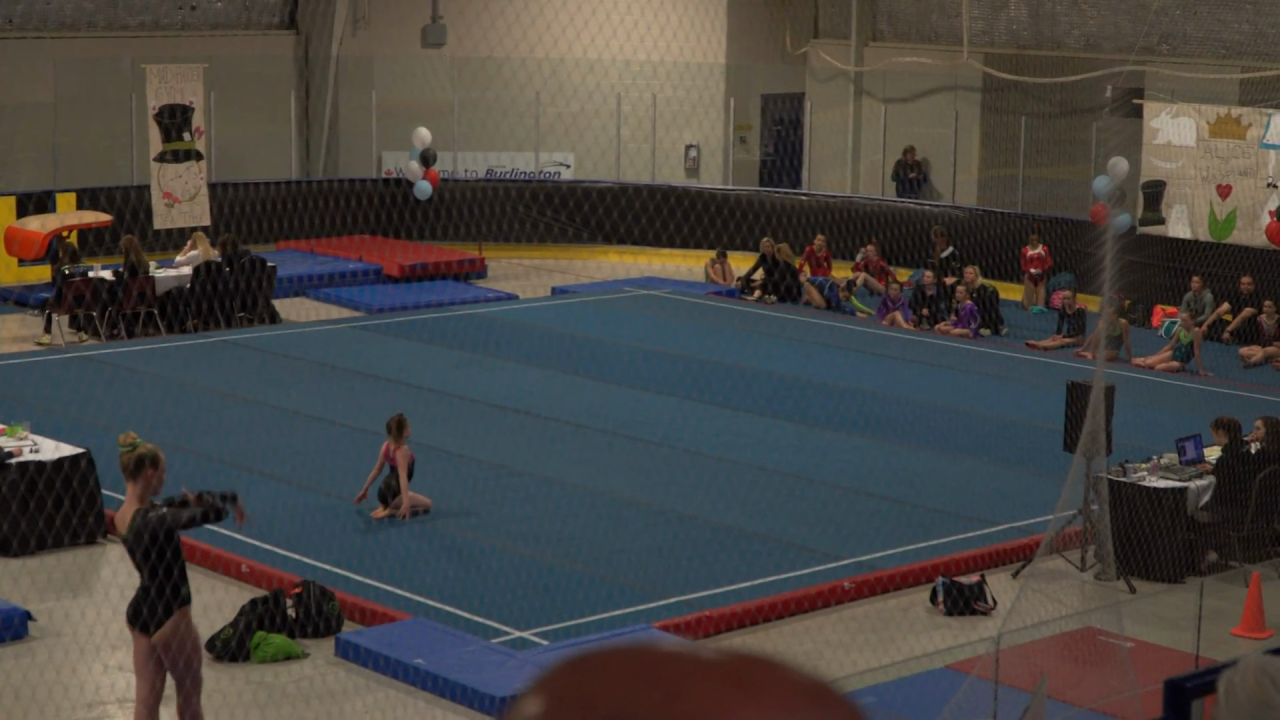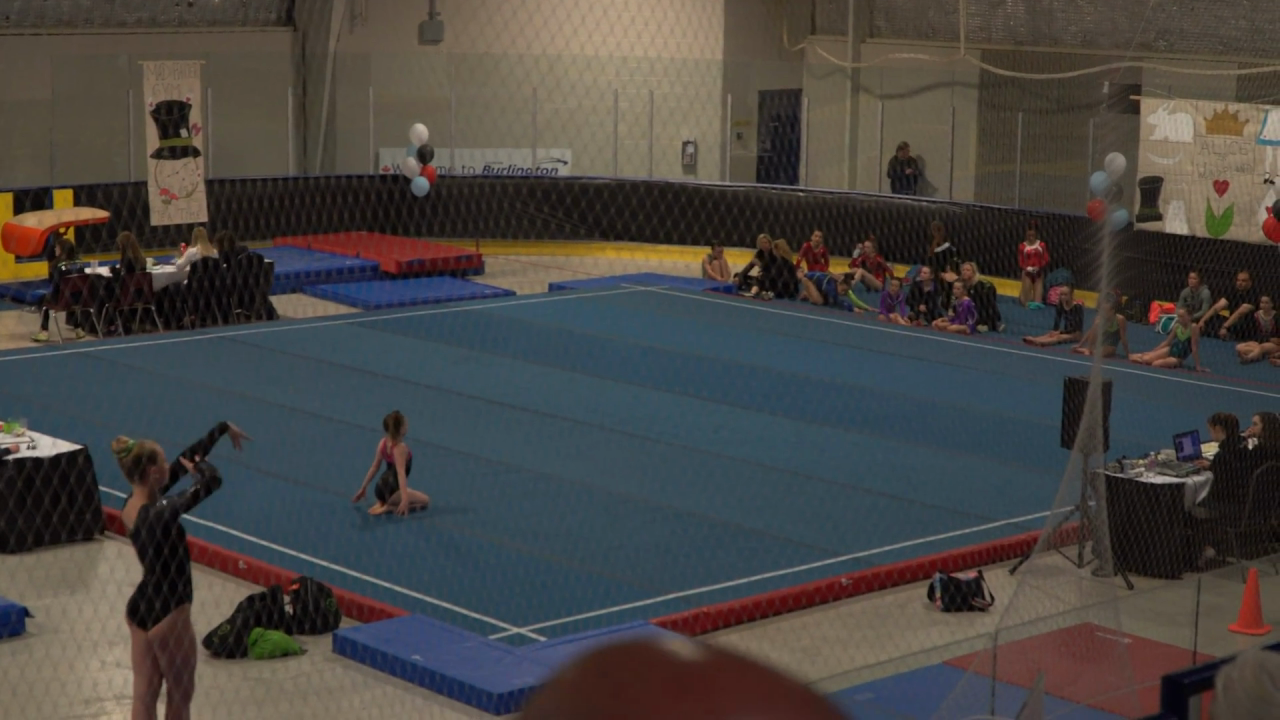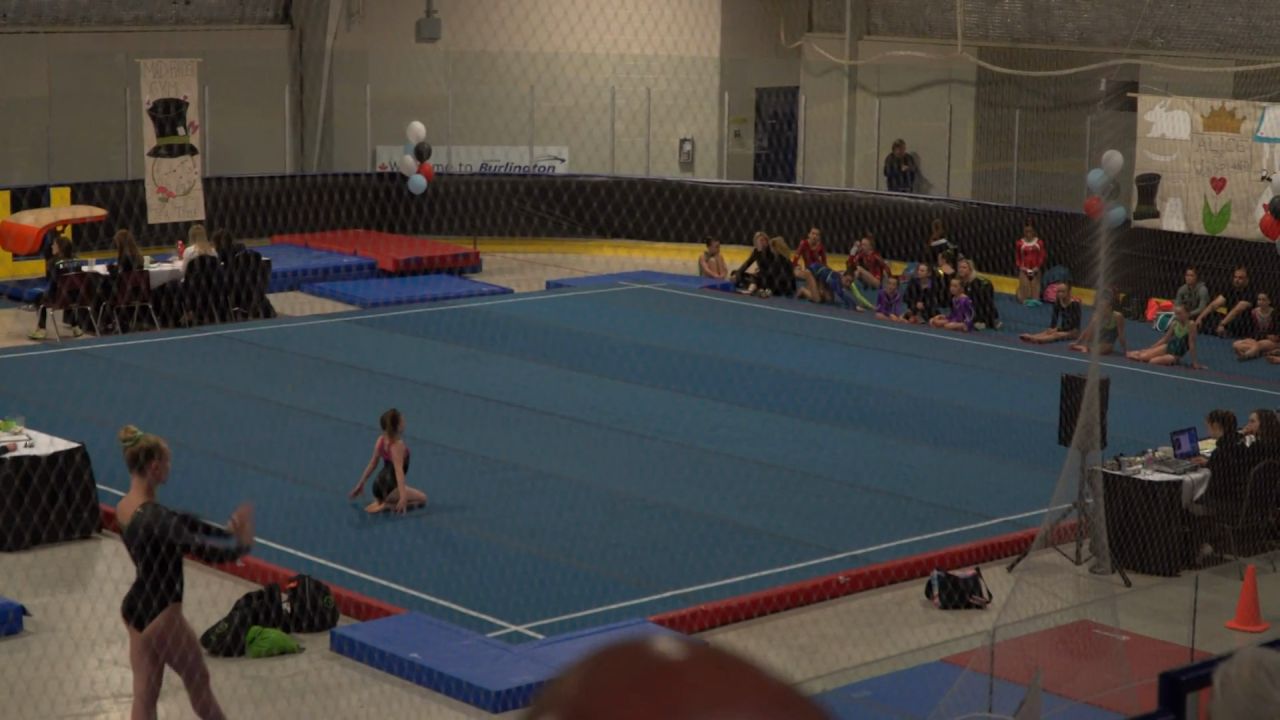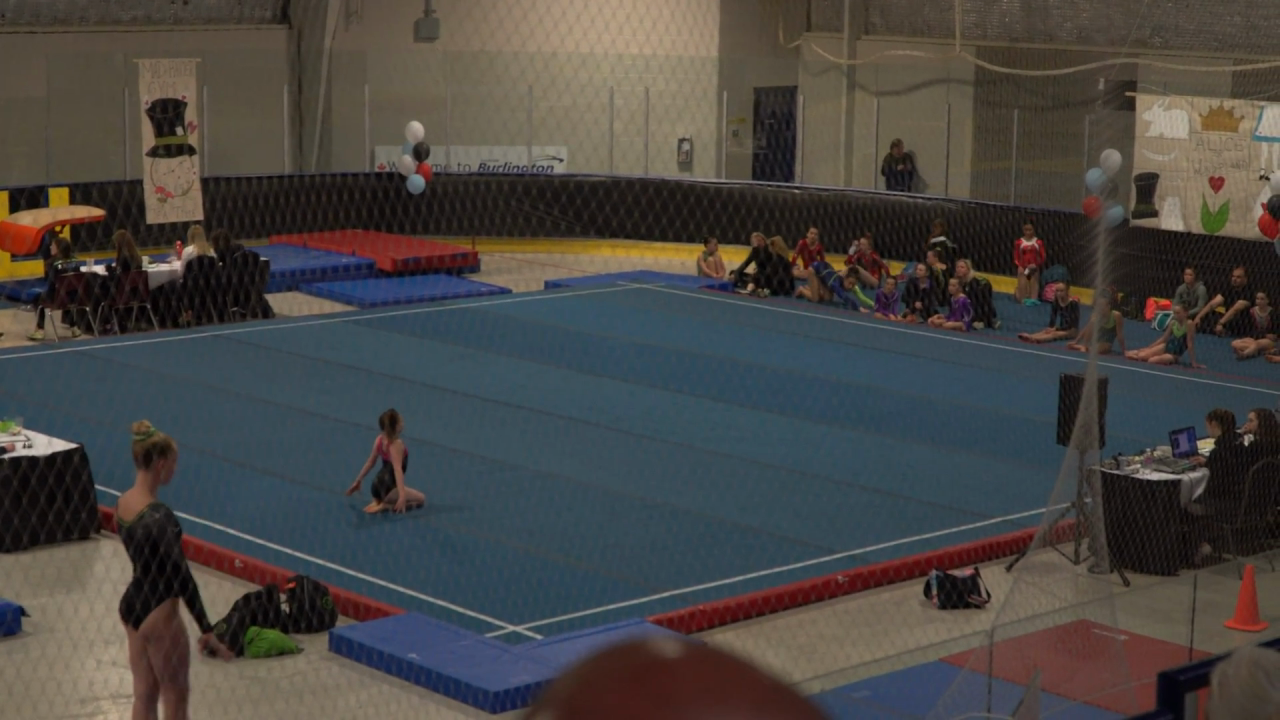
dt=0.3s
person 1, frame 1
left shoulder: (125, 513)
right shoulder: (152, 520)
left elbow: (182, 503)
right elbow: (212, 513)
left wrist: (231, 498)
right wrist: (229, 504)
left hip: (139, 614)
right hip: (170, 618)
right knee: (189, 695)
person 1, frame 2
left shoulder: (134, 504)
right shoulder: (159, 513)
left elbow: (184, 462)
right elbow: (211, 481)
left wrist: (223, 429)
right wrist: (201, 464)
left hip: (139, 609)
right hip: (166, 616)
person 1, frame 3
left shoulder: (126, 505)
right shoulder: (153, 516)
left elbow: (181, 523)
right elbow: (202, 551)
left wrist: (229, 530)
right wrist: (241, 546)
left hip: (134, 608)
right hip: (161, 614)
left knee: (144, 695)
right knee: (199, 683)
person 1, frame 4
left shoulder: (123, 503)
right shoulder: (159, 517)
right elbow: (180, 575)
right wrist: (207, 630)
left hip: (130, 605)
right hip: (158, 612)
left knee: (144, 696)
